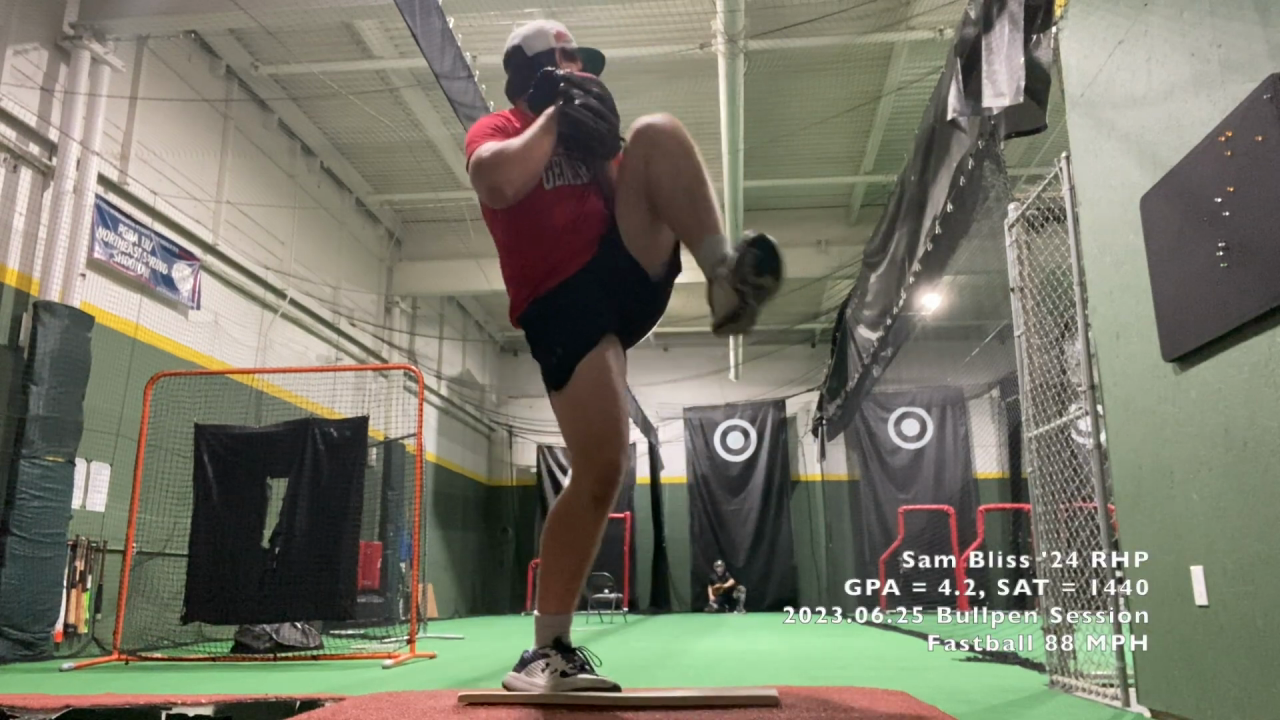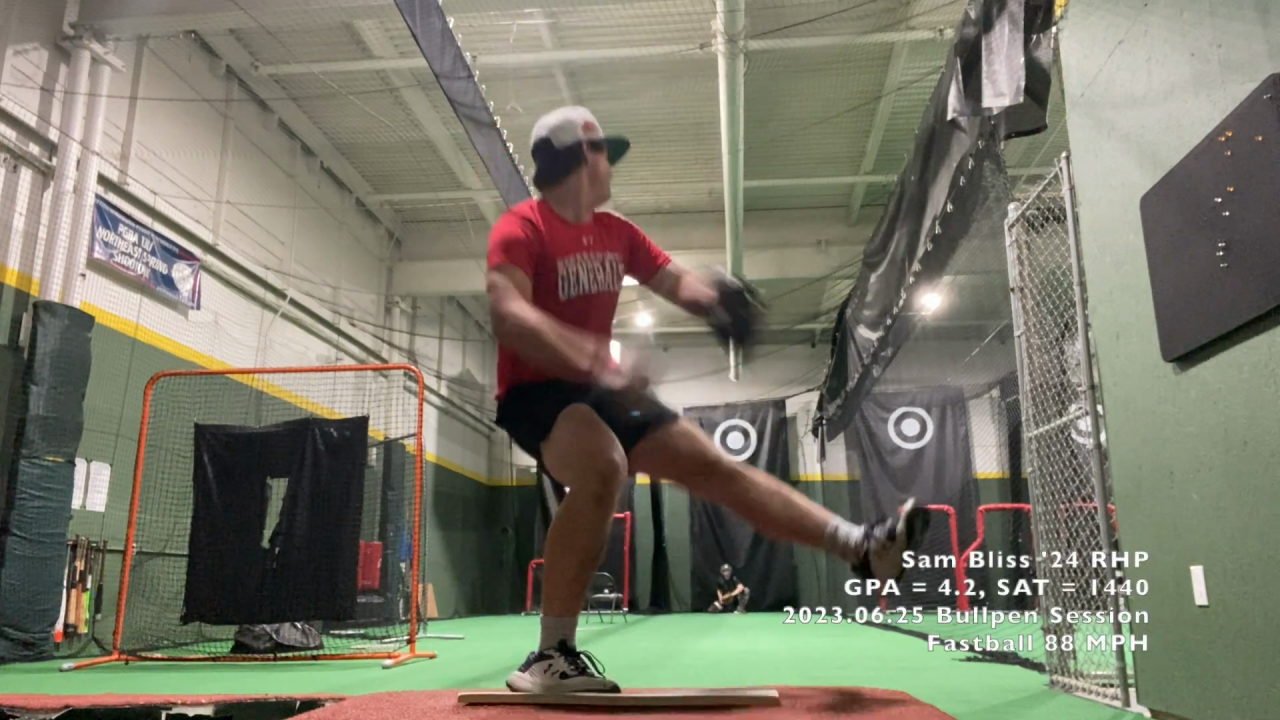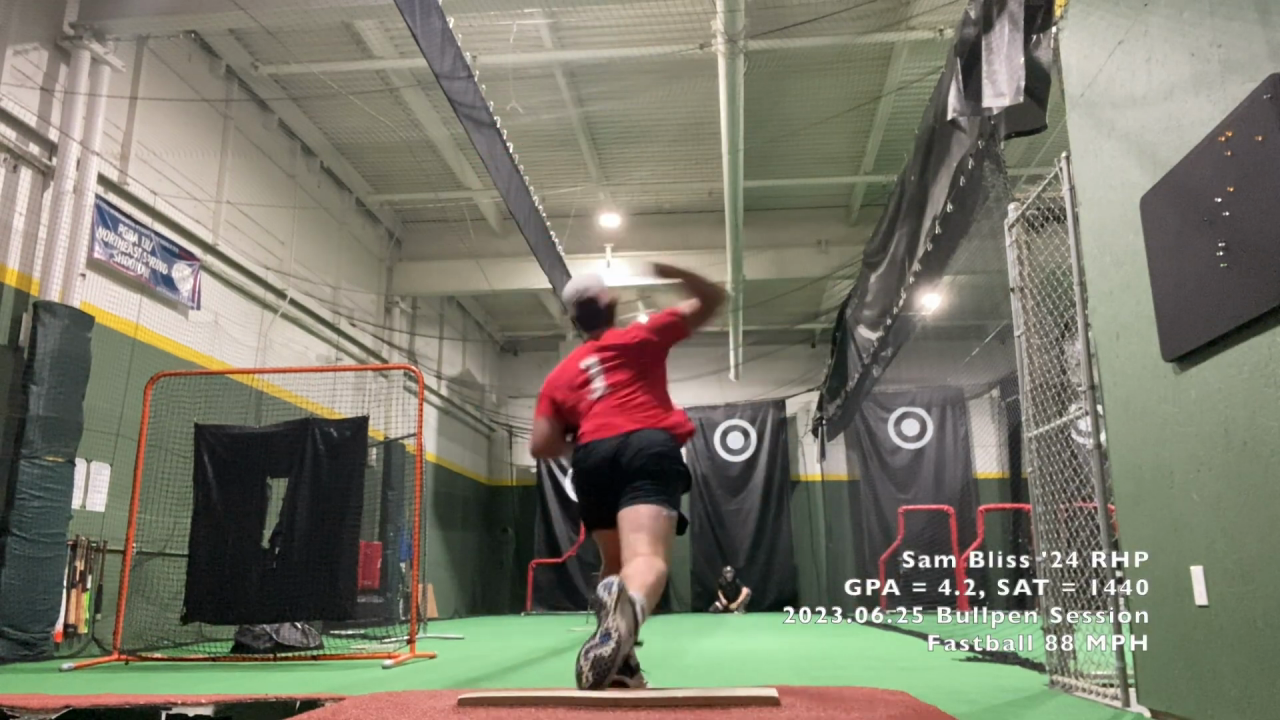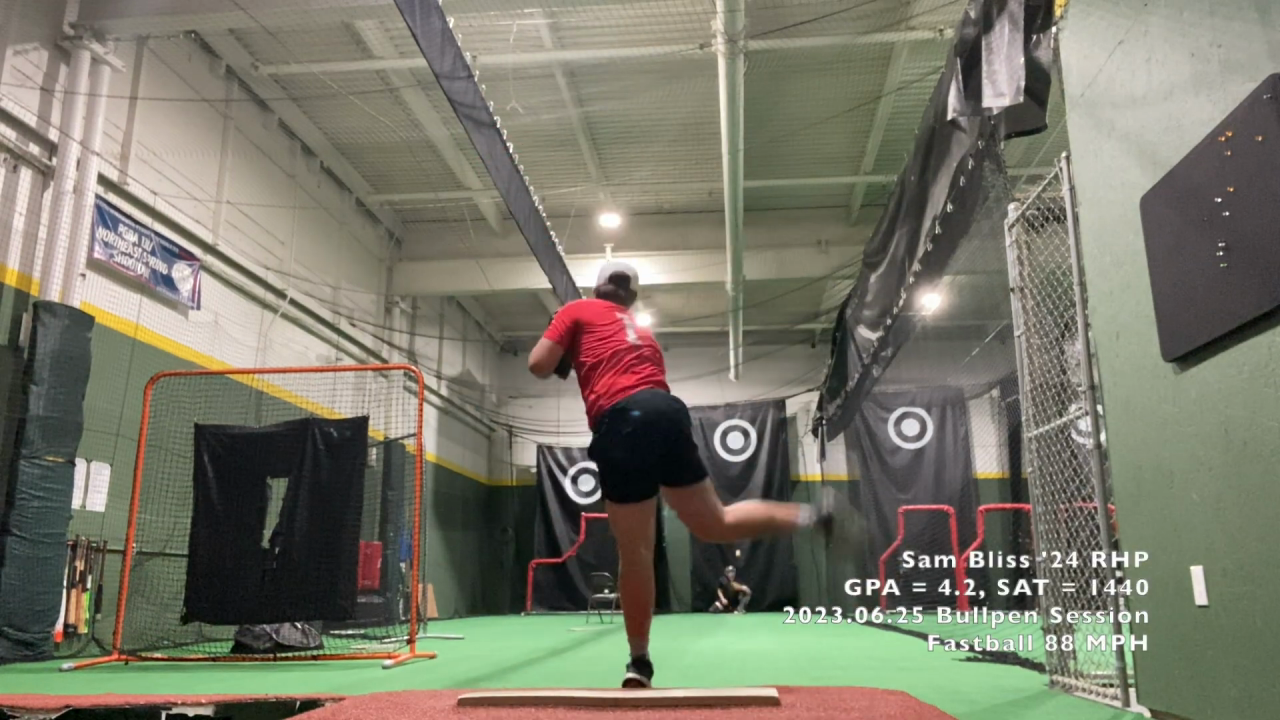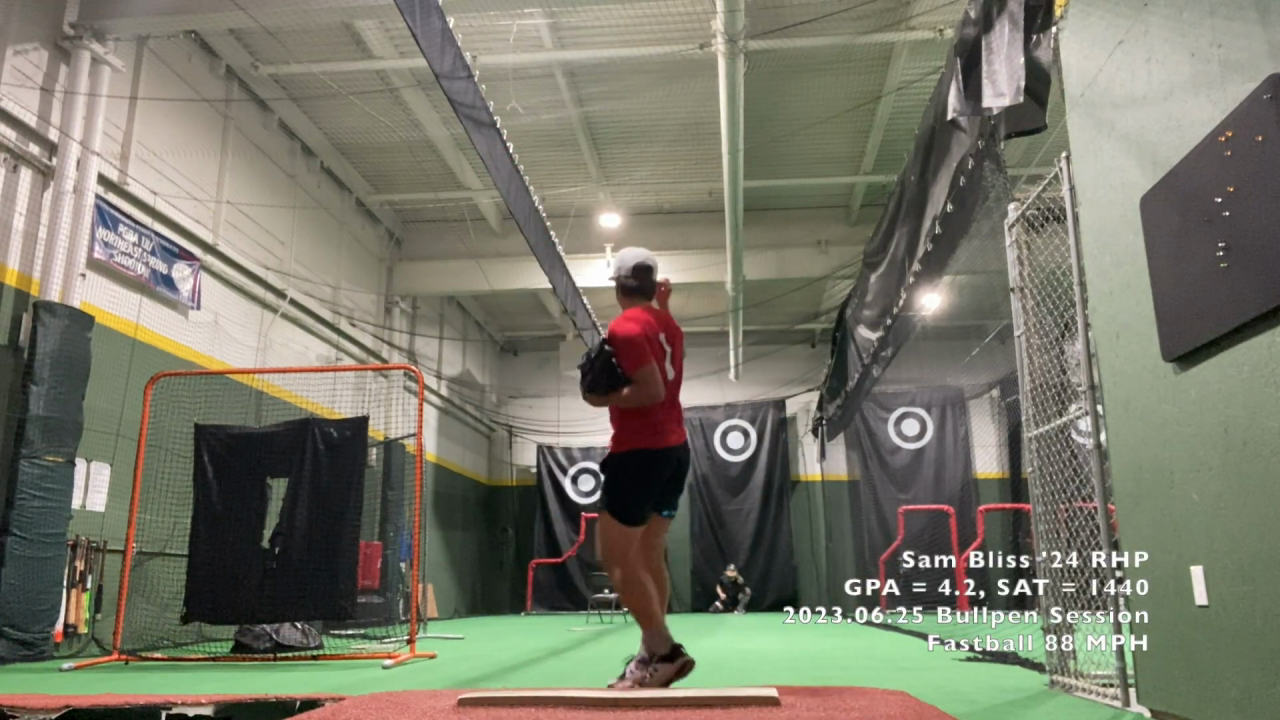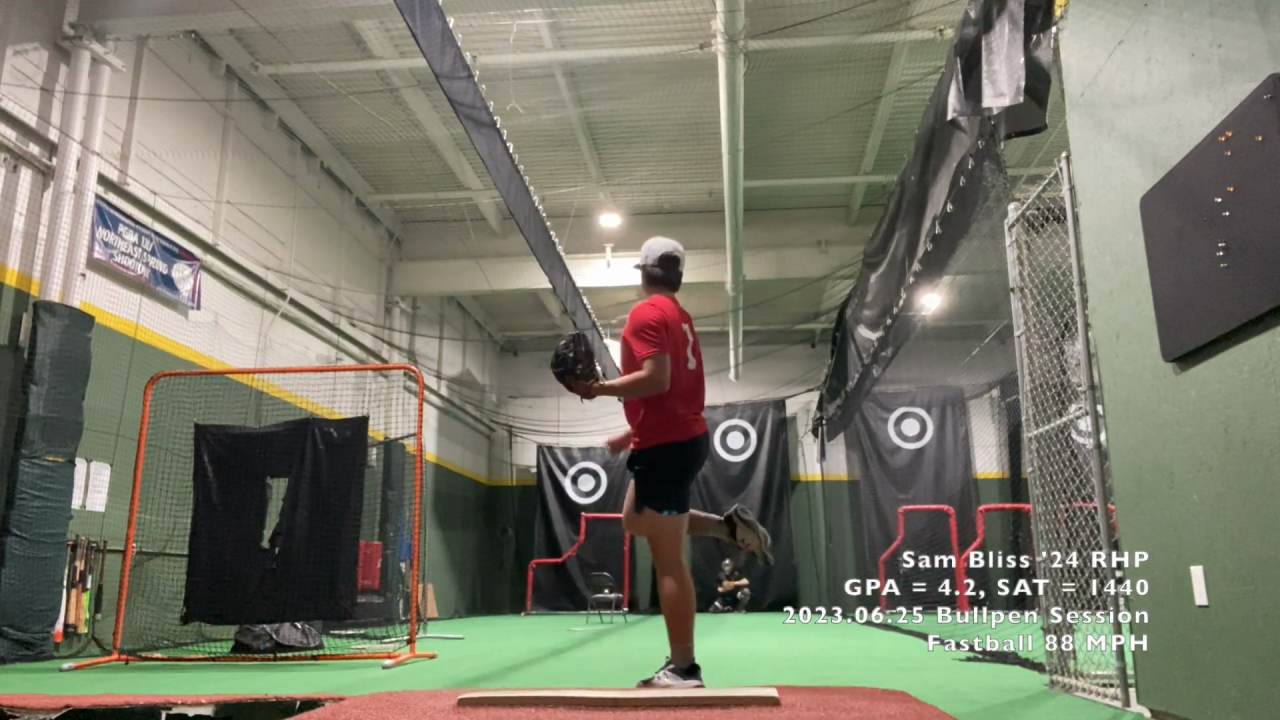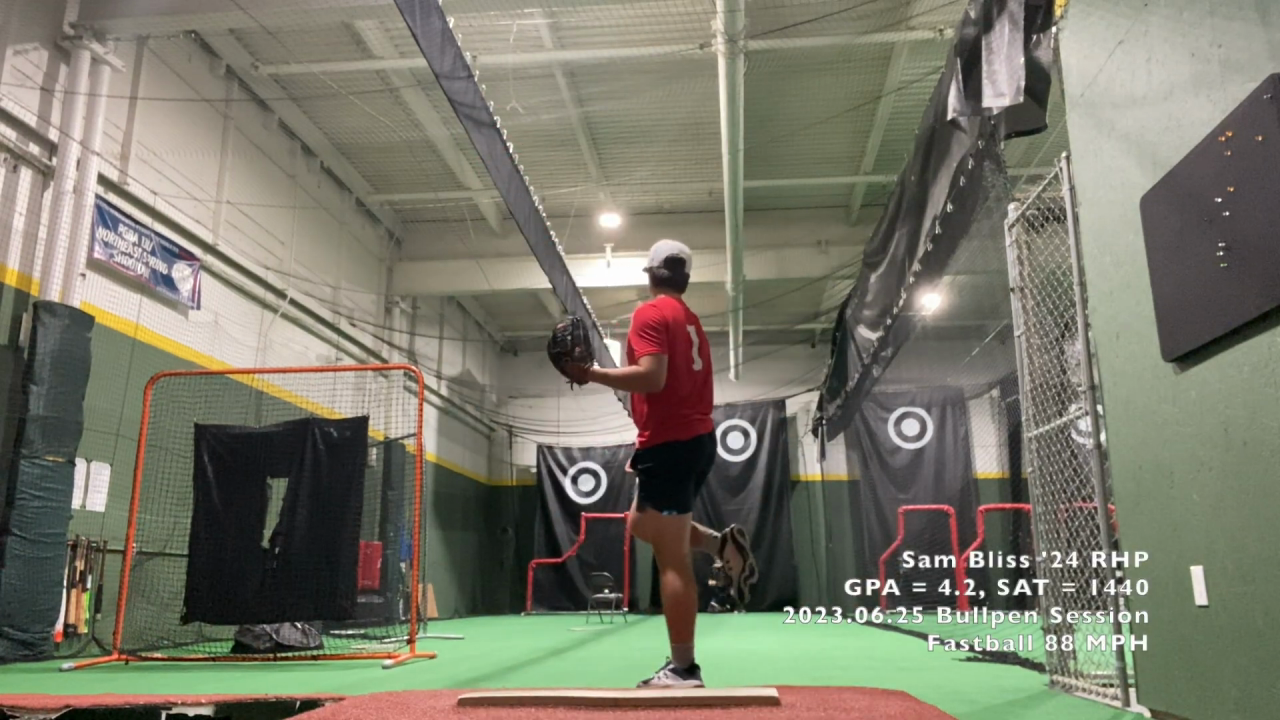
dt=0.4s
person 1, frame 1
right shoulder: (493, 132)
left elbow: (627, 199)
right elbow: (503, 180)
left wrist: (603, 153)
right wrist: (553, 114)
left hip: (625, 275)
right hip: (562, 305)
left knee: (659, 131)
right knee: (601, 462)
left ankle: (728, 277)
right ankle: (547, 653)
person 1, frame 2
left shoulder: (614, 230)
right shoulder: (522, 228)
left elbow: (680, 278)
right elbow: (508, 317)
left wrist: (715, 302)
right wrist: (587, 357)
left hip: (601, 391)
right hip: (540, 395)
left knee: (713, 467)
right knee: (601, 470)
left ankle: (856, 543)
right ankle: (552, 655)
person 1, frame 3
left shoulder: (559, 377)
right shoulder: (644, 331)
left elbow: (541, 447)
right elbow: (711, 301)
left hip: (594, 462)
right hip: (651, 451)
left knee: (617, 564)
right knee: (644, 563)
left ankle: (620, 662)
right ankle: (623, 608)
person 1, frame 4
left shoulder: (577, 310)
right shoulder: (637, 332)
left elbow: (539, 364)
left wrist: (559, 364)
left hip: (620, 423)
right hip: (658, 406)
left knee: (634, 553)
right knee: (717, 525)
left ankle: (639, 665)
right ankle: (811, 515)
person 1, frame 5
left shoulder: (624, 328)
right shoulder: (668, 324)
left elbow: (653, 391)
left wrist: (604, 400)
right wrist: (663, 306)
left hip: (639, 454)
right hip: (674, 450)
left knee: (616, 558)
right knee: (646, 556)
left ankle: (664, 650)
right ankle: (652, 653)
person 1, frame 6
left shoulder: (645, 313)
right shoulder: (681, 317)
left elbow: (655, 379)
left wrist: (598, 388)
right wrist: (633, 434)
left hip: (666, 445)
right hip: (688, 438)
left knee: (668, 560)
right knee: (636, 516)
left ankle: (683, 668)
right ankle: (727, 525)
person 1, frame 7
left shoulder: (650, 313)
right shoulder: (691, 320)
left elbow: (651, 376)
left wrist: (593, 373)
left hip: (670, 443)
right hip: (697, 439)
left knee: (671, 559)
right knee: (642, 524)
left ankle: (682, 668)
right ankle: (722, 544)
